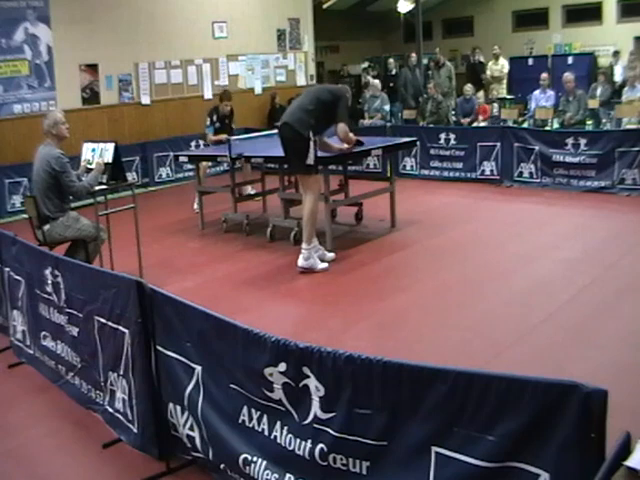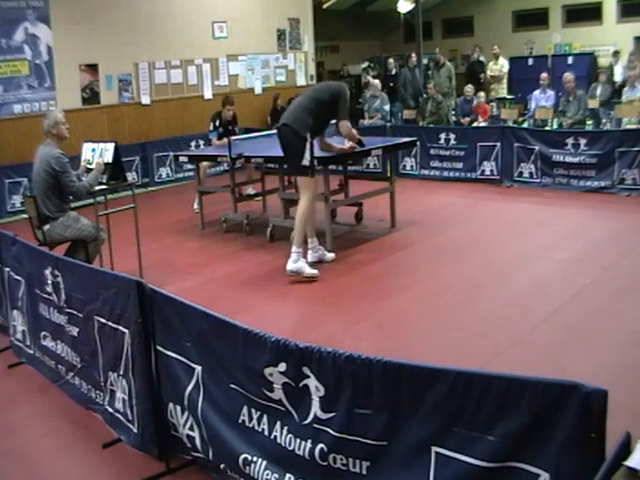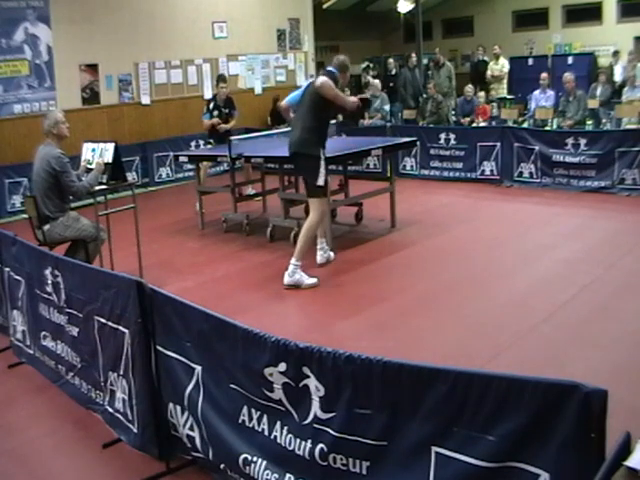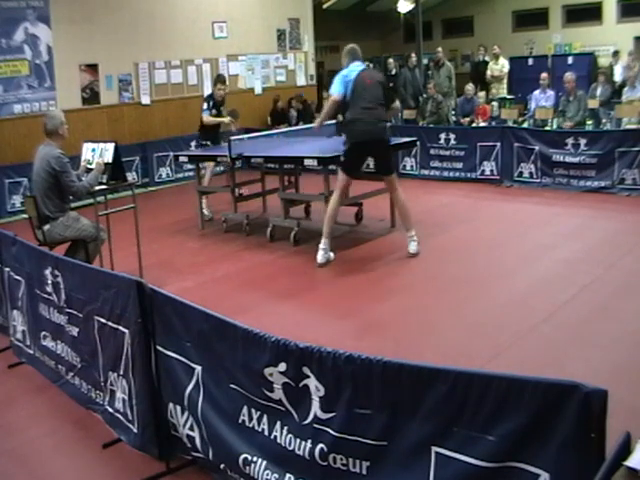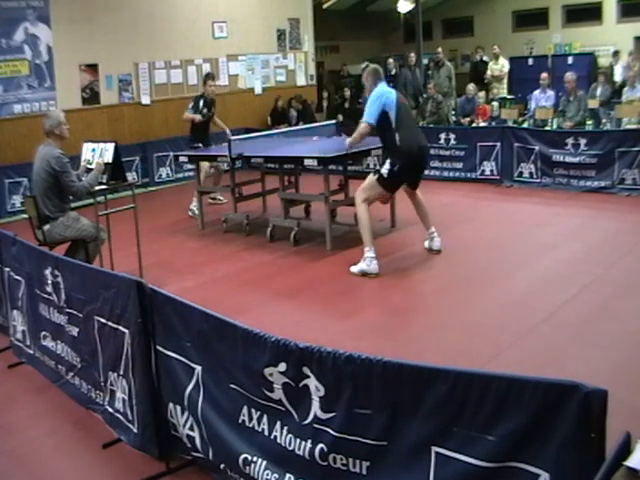
dt=0.7s
person 1, frame 1
left shoulder: (324, 94)
right shoulder: (342, 95)
left elbow: (319, 142)
right elbow: (342, 133)
left wrist: (341, 148)
right wrist: (351, 139)
left hip: (287, 127)
right hip: (299, 130)
left knee: (308, 190)
right knee: (312, 190)
left ankle: (313, 247)
right ankle: (306, 255)
person 1, frame 2
left shoulder: (323, 91)
right shoulder: (341, 92)
left elbow: (322, 143)
right elbow: (345, 130)
left wrist: (344, 148)
right wrist: (355, 137)
left hip: (287, 128)
right hip: (297, 131)
left knee: (311, 187)
right knee: (306, 194)
left ankle: (314, 248)
right ankle: (295, 259)
person 1, frame 3
left shoulder: (316, 81)
right shoulder: (329, 78)
left elbow: (284, 105)
right elbow: (321, 83)
left wrist: (292, 121)
right wrist: (346, 101)
left hip: (299, 144)
right hip: (309, 147)
left knee: (322, 192)
right knee: (318, 210)
left ankle: (322, 249)
right ankle: (294, 271)
person 1, frame 4
left shoulder: (344, 75)
right shoulder: (376, 75)
left elbow: (335, 99)
right elbow: (395, 106)
left wrist: (320, 120)
left hip: (358, 137)
right hip: (380, 134)
left knee: (339, 192)
right knee: (394, 188)
left ankle: (324, 249)
right ankle: (412, 240)
person 1, frame 5
left shoulder: (377, 95)
right shoulder: (395, 94)
left elbow: (364, 129)
left wrist: (350, 141)
left hip: (404, 155)
right hip: (420, 151)
left knee: (362, 197)
right knee: (412, 192)
left ankle: (369, 259)
right ankle: (433, 237)
person 2, frame 1
left shoulder: (43, 151)
right shoulder: (56, 156)
right elbow: (78, 192)
left wrist: (81, 172)
right wrist: (96, 172)
left hip: (45, 221)
right hip: (54, 224)
left knee: (87, 230)
right knee: (98, 233)
person 2, frame 2
left shoulder: (43, 151)
right shoulder: (56, 156)
right elbow: (77, 192)
left wrist: (81, 171)
right wrist: (96, 172)
left hip: (46, 220)
right hip: (55, 224)
left knee: (88, 230)
right knee: (98, 233)
person 2, frame 3
left shoulder: (43, 150)
right shoulder: (56, 156)
right elbow: (77, 192)
left wrist: (81, 171)
right wrist: (96, 172)
left hip: (45, 221)
right hip: (54, 224)
left knee: (87, 230)
right knee: (98, 233)
person 2, frame 4
left shoulder: (43, 150)
right shoulder: (56, 156)
right elbow: (77, 192)
left wrist: (81, 171)
right wrist: (96, 172)
left hip: (45, 221)
right hip: (54, 225)
left knee: (88, 230)
right knee: (98, 233)
person 2, frame 5
left shoulder: (43, 150)
right shoulder: (56, 156)
right elbow: (77, 192)
left wrist: (81, 171)
right wrist: (96, 172)
left hip: (45, 221)
right hip: (54, 224)
left knee: (87, 230)
right knee: (98, 233)
person 3, frame 1
left shoulder: (230, 110)
right shoulder: (212, 114)
right elbow: (209, 139)
left wrist: (231, 132)
right wrist: (220, 137)
left hip: (228, 142)
right hip: (214, 143)
right knee: (204, 165)
left ankle: (247, 188)
right ankle: (198, 199)
person 3, frame 2
left shoulder: (233, 117)
right shoulder: (215, 119)
left elbow: (236, 134)
right elbow: (214, 143)
left wrist: (233, 138)
right wrist: (223, 142)
right hip: (217, 147)
right knee: (204, 166)
left ankle: (248, 189)
right ankle: (198, 199)
person 3, frame 3
left shoulder: (230, 101)
right shoulder: (210, 103)
right elbow: (205, 127)
left wrist: (227, 126)
right wrist: (211, 122)
left hip: (228, 138)
right hip: (213, 140)
left knee: (247, 161)
right knee: (205, 164)
left ankle: (248, 189)
person 3, frame 4
left shoulder: (221, 100)
right shoulder: (208, 100)
right elbow: (205, 120)
left wrist: (230, 124)
right wrist: (223, 120)
left hip: (217, 138)
right hip: (206, 139)
right knee: (210, 166)
right ankle: (203, 204)
person 3, frame 5
left shoulder: (212, 101)
right shoulder: (198, 101)
right elbow: (185, 116)
left wrist: (225, 128)
right wrist: (194, 116)
left hip: (206, 139)
right hip: (196, 140)
left knee: (218, 166)
right knee: (205, 168)
left ankle: (213, 194)
right ankle: (194, 204)
